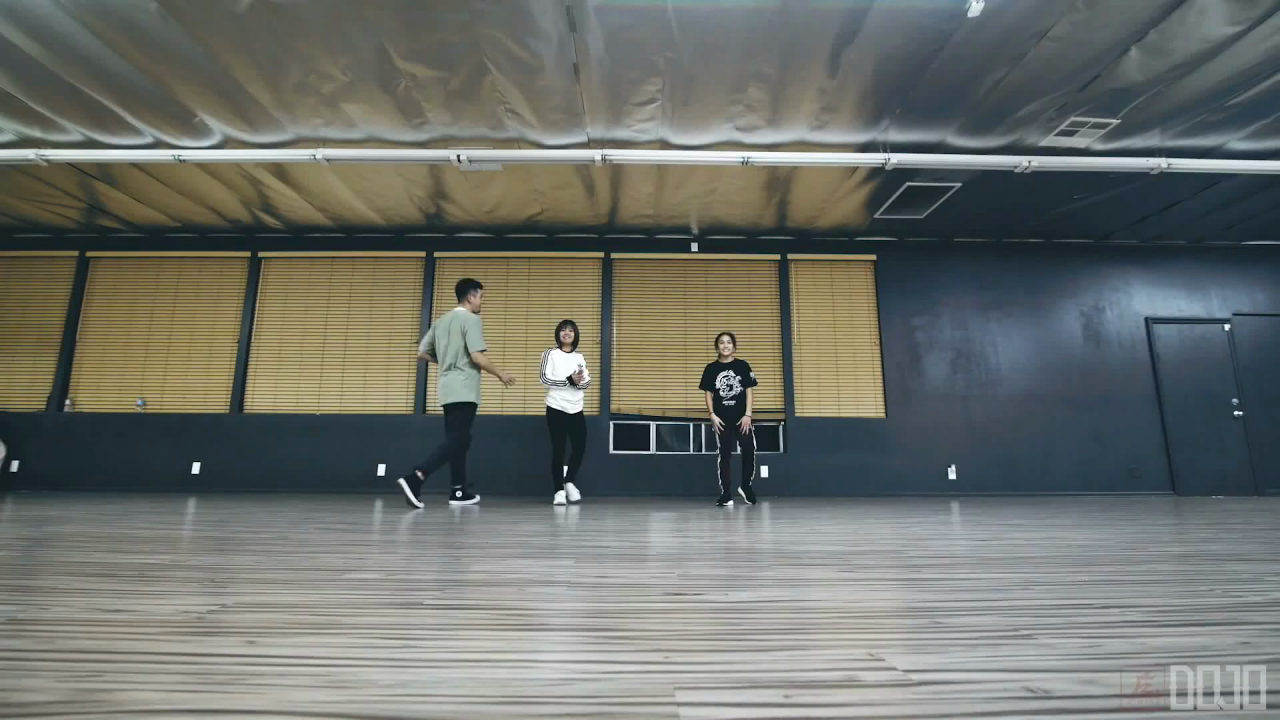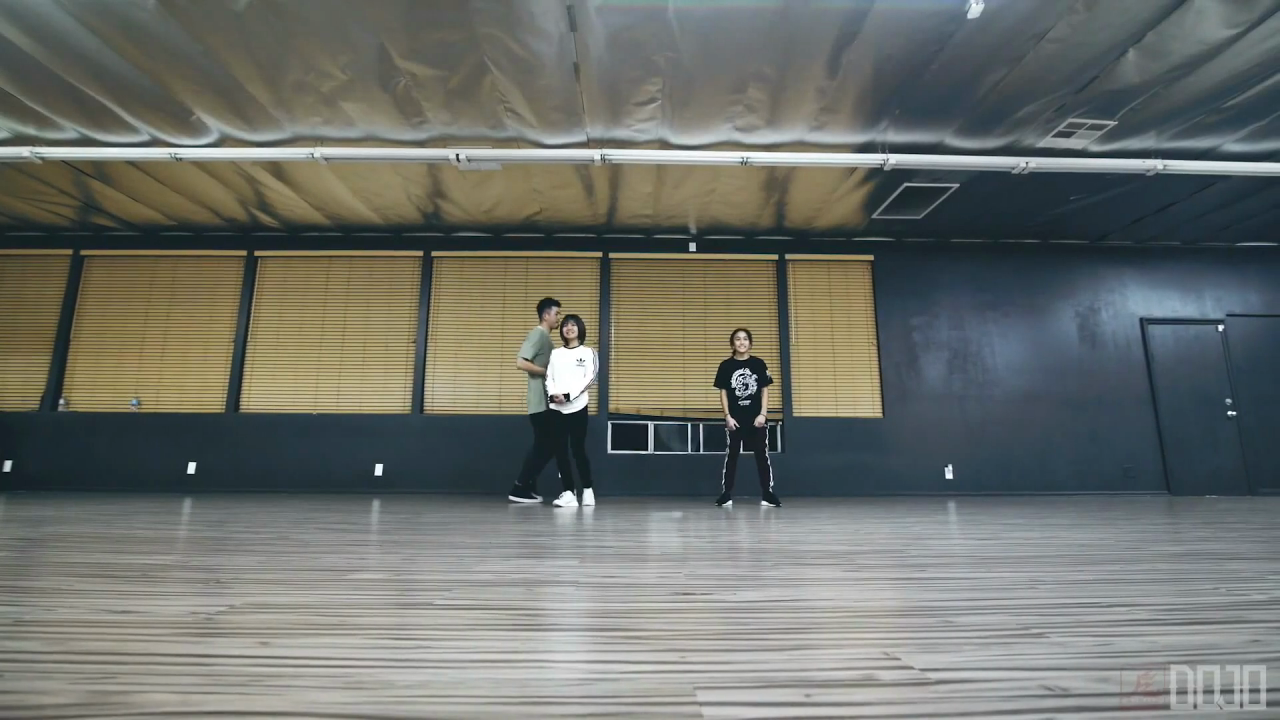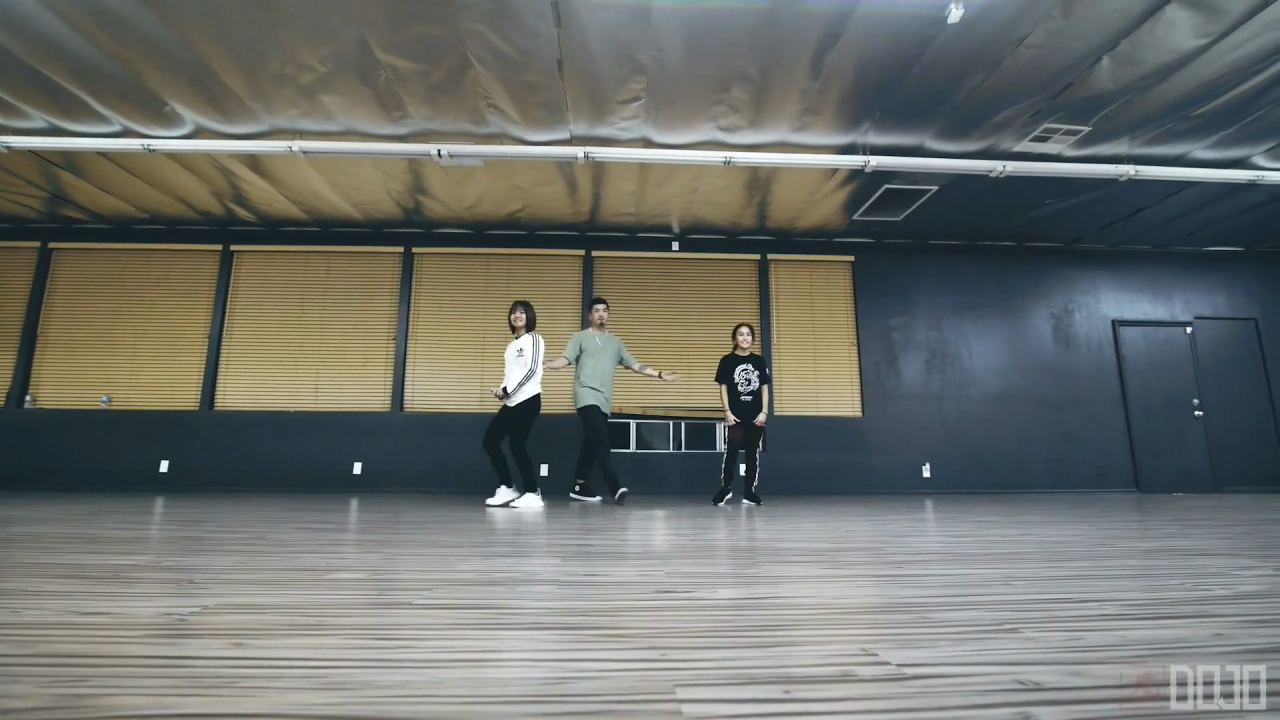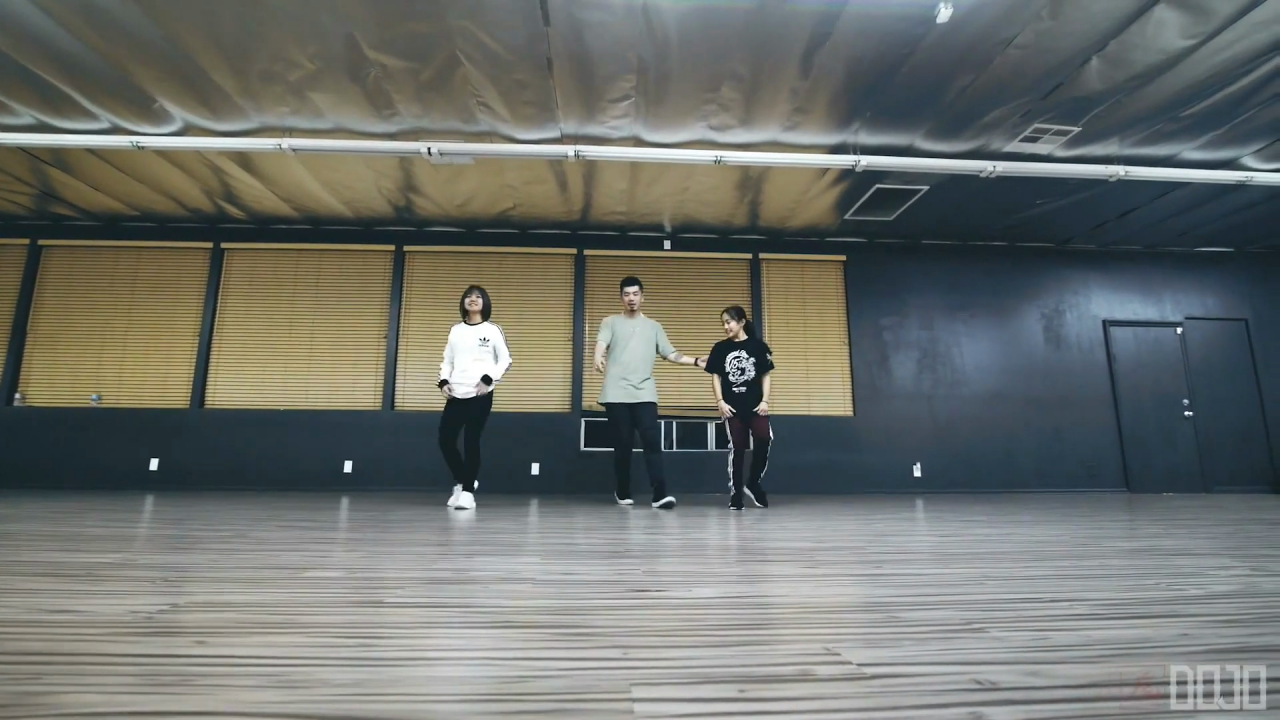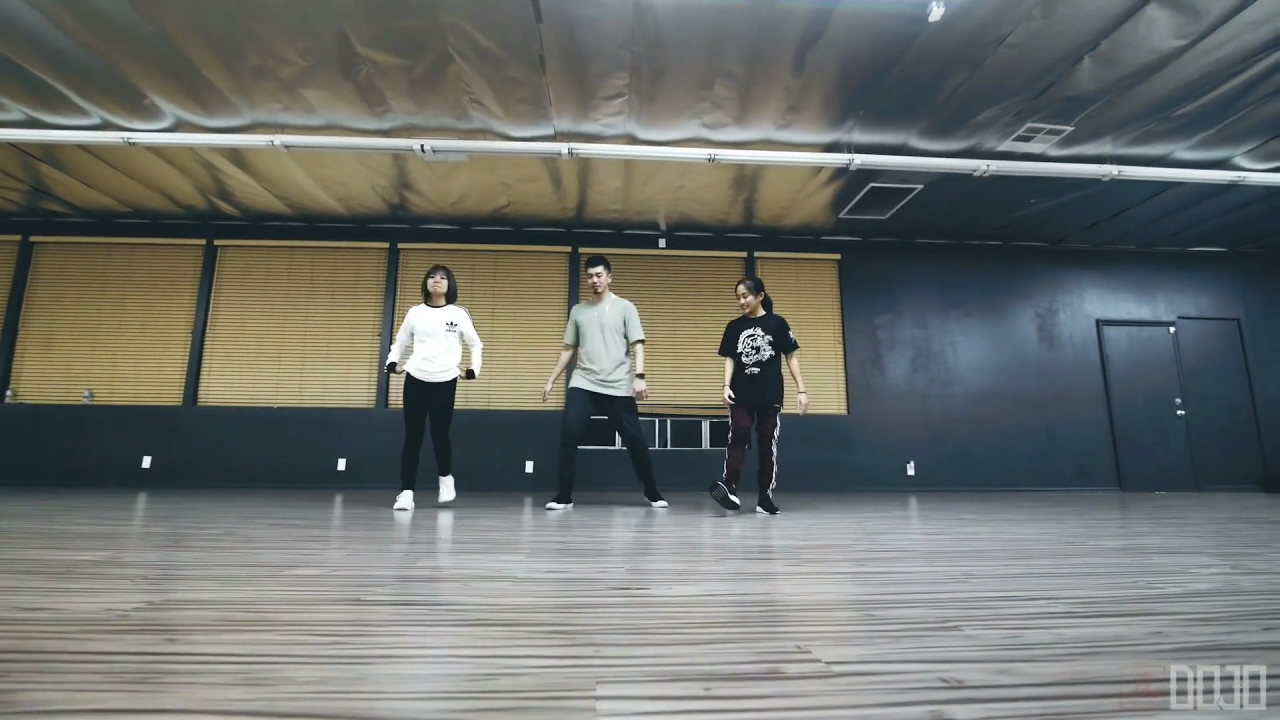
dt=0.7s
person 1, frame 1
left shoulder: (441, 321)
right shoulder: (471, 319)
left elbow: (423, 351)
right elbow: (477, 357)
right wrist: (500, 374)
left hip: (447, 389)
right hip: (463, 391)
left knee: (458, 439)
right knee: (457, 439)
left ankle: (459, 491)
right ankle: (413, 479)
person 1, frame 2
left shoulder: (543, 337)
right shoulder: (538, 335)
right elbow: (520, 363)
right wrist: (547, 372)
left hip: (545, 401)
right hip: (542, 402)
left knee: (544, 444)
right knee: (544, 445)
left ankle: (525, 485)
right ankle: (520, 488)
person 1, frame 3
left shoulder: (615, 342)
right shoulder: (580, 338)
left elbow: (633, 364)
right elbow: (566, 359)
left wrist: (660, 374)
right wrist: (547, 364)
left hip: (604, 400)
right hip: (587, 397)
left knee: (593, 444)
right knee: (601, 440)
left ankle: (580, 487)
right ankle: (615, 487)
person 1, frame 4
left shoulder: (654, 327)
right shoulder: (610, 322)
left elbow: (671, 354)
right elbow: (601, 344)
left wrist: (697, 361)
right wrist: (598, 358)
left hip: (644, 393)
right hip: (616, 393)
left knee: (652, 440)
right knee: (622, 444)
left ankle: (660, 493)
right ankle: (622, 492)
person 1, frame 5
left shoulder: (625, 307)
right shoulder: (577, 311)
left elbow: (636, 344)
right elbow: (569, 348)
left wrist: (639, 376)
right wrist: (551, 379)
left hip: (618, 387)
right hip: (582, 385)
left knee: (635, 438)
right knee: (569, 435)
left ankle: (651, 490)
right ankle: (564, 495)
person 2, frame 1
left shoulder: (579, 357)
right shoulder: (550, 354)
left elbow: (587, 381)
right elbow: (545, 378)
left wrist: (579, 381)
right wrist: (569, 380)
left hip: (576, 409)
right hip: (556, 408)
left knee: (579, 448)
right knee: (558, 449)
left ankle: (569, 483)
right ankle: (559, 491)
person 2, frame 2
left shoulder: (588, 353)
right shoulder: (555, 353)
left elbow: (590, 378)
right elbow: (549, 378)
left wrist: (568, 396)
right wrist: (552, 394)
left hip: (578, 407)
right hip: (557, 408)
left knee: (578, 449)
right knee: (560, 451)
left ankle: (587, 489)
right ankle: (569, 492)
person 2, frame 3
left shoulder: (534, 339)
right shoulder: (511, 346)
left elbow: (531, 370)
left wrist: (506, 390)
right wrist: (502, 390)
left hip: (527, 400)
right hip: (510, 402)
left knee: (517, 445)
right knee: (490, 440)
left ankle: (532, 493)
right ankle: (506, 487)
person 2, frame 4
left shoulder: (493, 330)
right shoulder: (455, 330)
left elbow: (506, 360)
right elbow: (447, 361)
left wrist: (488, 379)
right wrist: (444, 381)
left hip: (480, 395)
right hip: (456, 395)
left knee: (471, 441)
right knee: (445, 439)
left ankle: (467, 492)
right ankle: (462, 483)
person 2, frame 5
left shoulder: (459, 314)
right shoulder: (415, 313)
left elbow: (475, 345)
right elbow: (400, 342)
left wrist: (473, 370)
right wrist: (392, 363)
left hip: (445, 381)
right hip: (416, 380)
left knee: (440, 433)
right knee: (413, 436)
left ankle: (445, 476)
right ankle: (407, 492)
person 3, frame 1
left shoulder: (743, 366)
right shoulder: (711, 368)
left elbow: (749, 391)
right elbow: (708, 394)
left wrist: (748, 415)
right wrist: (712, 414)
left hip: (741, 417)
right hip: (721, 418)
left knee: (749, 451)
right knee: (724, 454)
left ankle: (746, 486)
right ankle: (726, 494)
person 3, frame 2
left shoulder: (758, 364)
right shoulder: (726, 365)
left elbow: (765, 390)
right elbow: (723, 392)
left wrist: (763, 414)
right wrist: (728, 416)
left hip: (756, 416)
right hip: (735, 417)
left knee: (761, 454)
right knee: (732, 454)
left ankle: (767, 493)
right ankle: (726, 494)
person 3, frame 3
left shoulder: (759, 361)
right shoulder: (727, 361)
left elbow: (765, 388)
right elbow: (723, 388)
left wrist: (764, 412)
right wrist: (727, 411)
left hip: (755, 414)
right hip: (736, 414)
left knee: (753, 452)
right knee: (732, 448)
left ankle: (750, 492)
right ankle: (725, 488)
person 3, frame 4
left shoulder: (758, 345)
right shoulder: (720, 348)
left elbow: (765, 376)
right elbow: (716, 377)
left wrist: (765, 400)
right wrist: (720, 401)
left hip: (755, 405)
right hip: (732, 407)
left knee: (764, 440)
right knee: (736, 447)
left ankle: (753, 483)
right ankle: (736, 494)
person 3, frame 5
left shoulder: (777, 323)
right shoulder: (734, 326)
left elbow: (790, 357)
right elbow: (730, 359)
left wrist: (801, 389)
right wrist: (726, 386)
left hip: (770, 392)
right hip: (741, 390)
left knee: (768, 443)
right knee: (737, 435)
left ankle: (765, 498)
right ankle: (729, 484)
